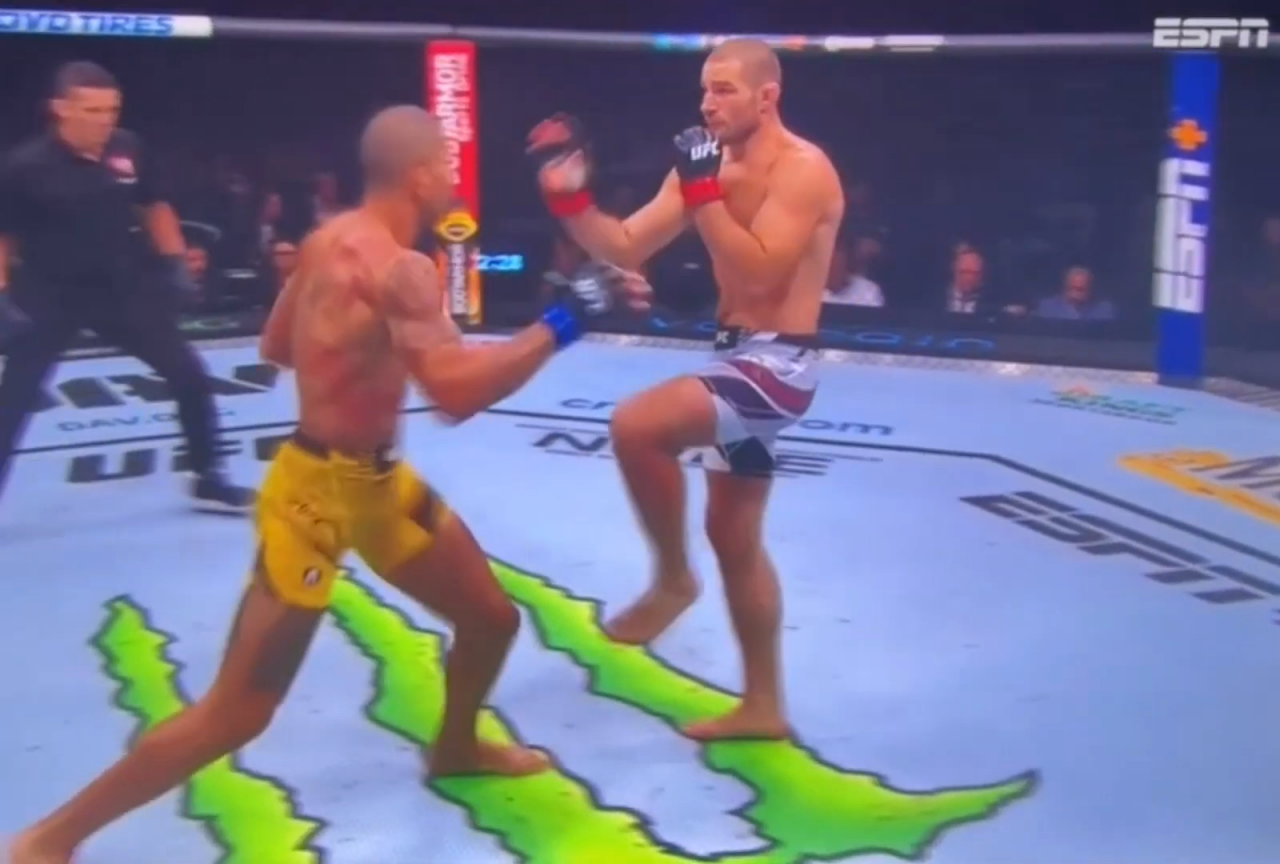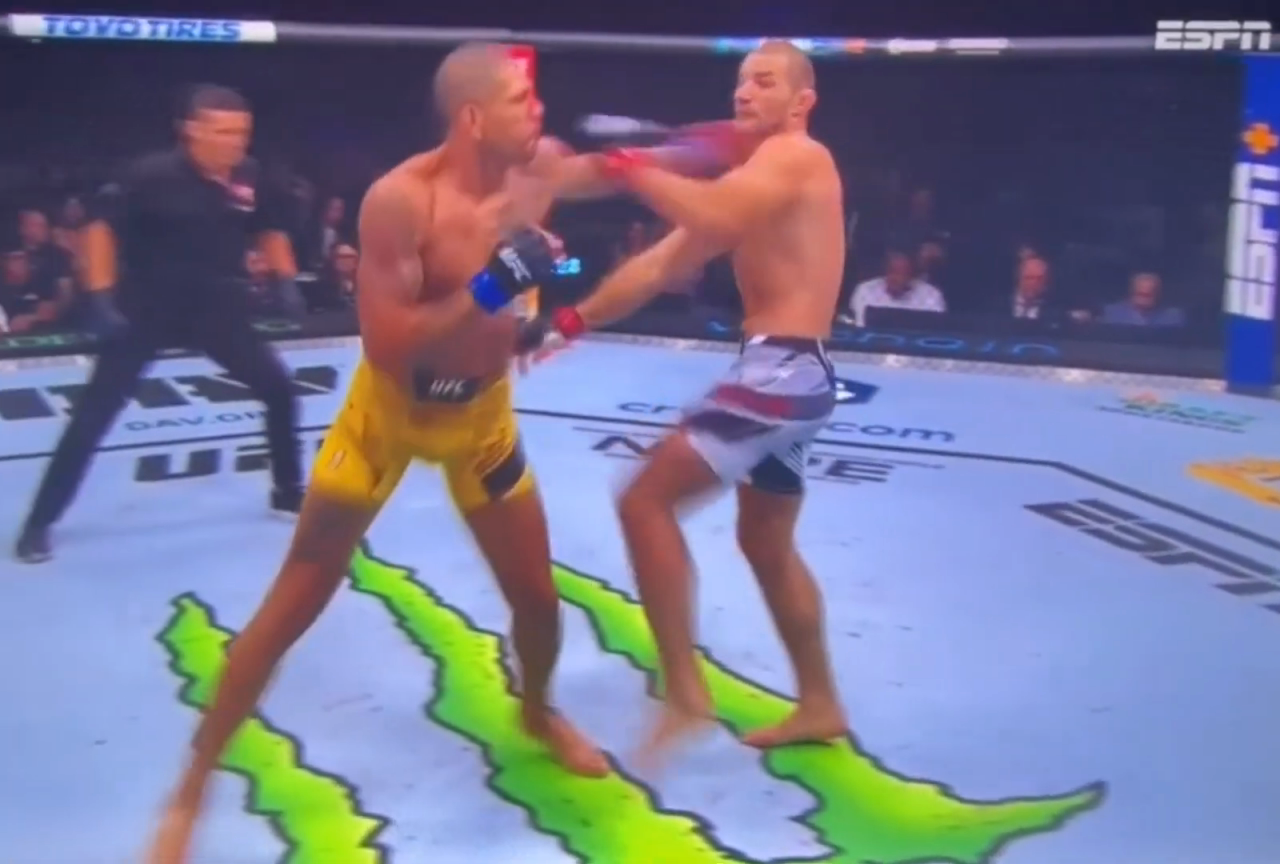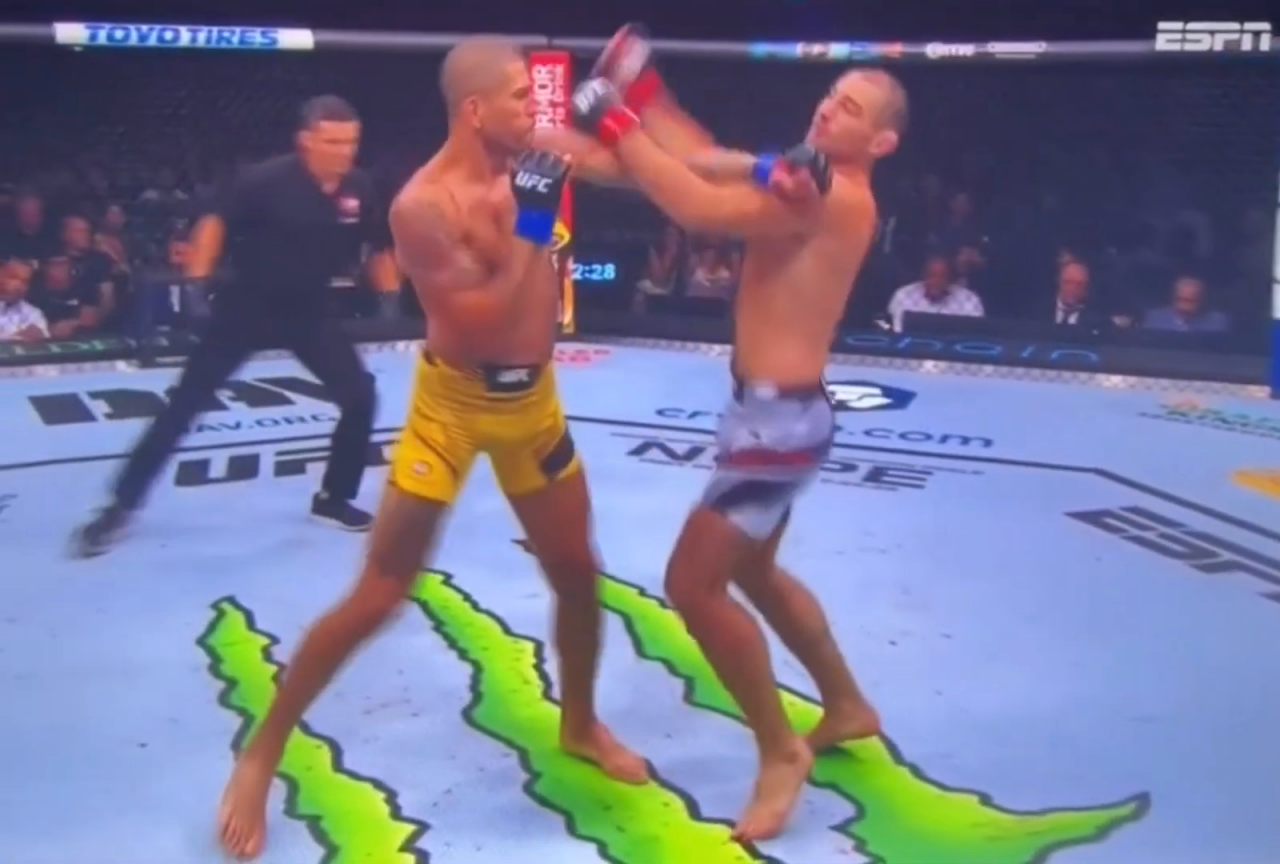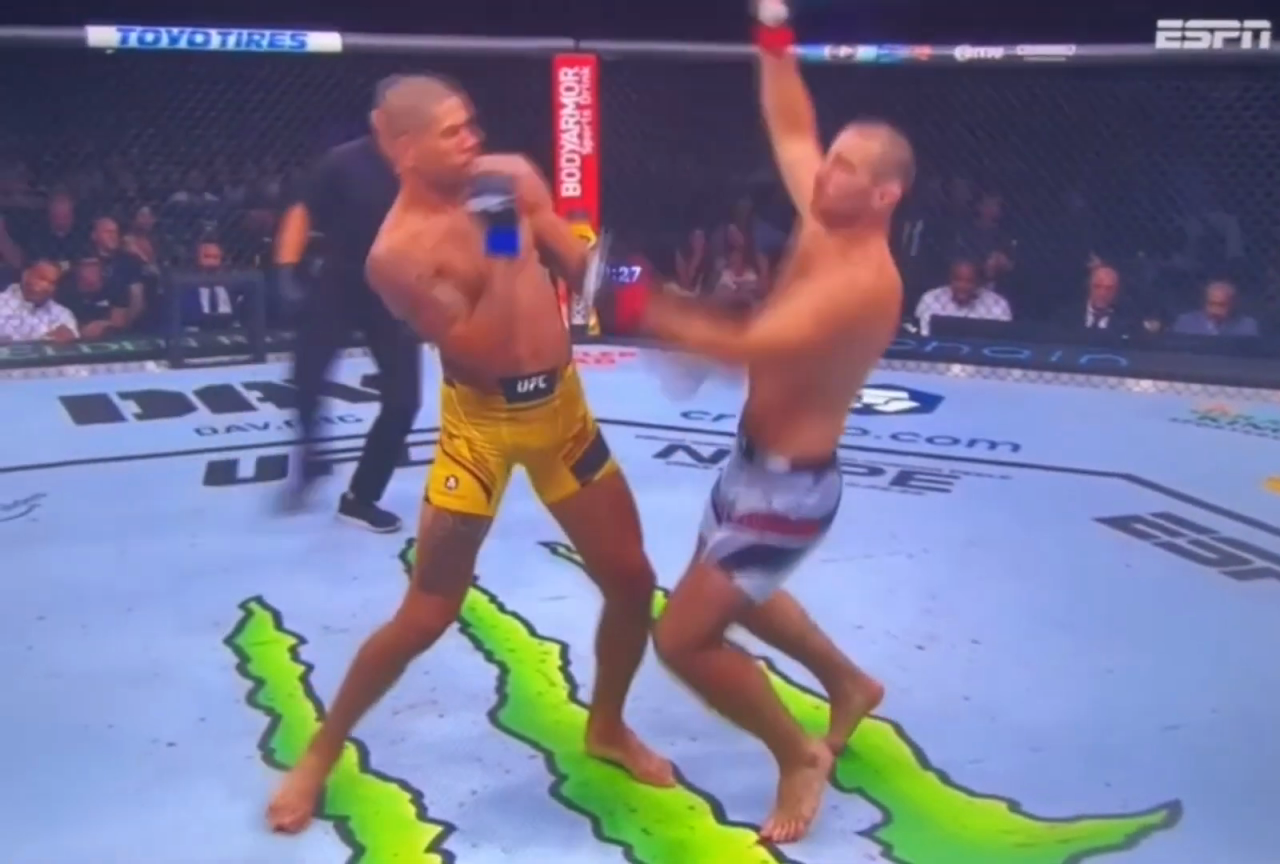
dt=0.4s
person 1, frame 1
left shoulder: (332, 239)
right shoulder: (395, 269)
left elbow: (276, 344)
right elbow: (457, 394)
right wrist: (561, 324)
left hip: (375, 477)
right hip: (322, 490)
left knee: (493, 618)
right knee: (237, 711)
left ankle: (456, 742)
person 1, frame 2
left shoulder: (541, 166)
right shoulder: (399, 199)
left elbow: (608, 174)
right elbow: (386, 344)
right wrist: (487, 291)
left hip: (480, 412)
right hip: (390, 406)
left knee: (536, 597)
right knee: (296, 602)
left ankle: (539, 714)
right ankle: (191, 791)
person 1, frame 3
left shoulder: (545, 152)
right shoulder: (423, 205)
right elbow: (485, 326)
right wrist: (532, 228)
left hip: (533, 399)
right hip: (454, 401)
left knee: (578, 574)
right knee: (377, 599)
left ankle: (581, 724)
right ankle: (260, 756)
person 1, frame 4
left shoulder: (512, 177)
right shoulder: (397, 252)
left elbow: (577, 266)
right elbow: (485, 351)
right wrist: (500, 247)
left hip: (561, 406)
right hip: (482, 423)
left knee: (632, 580)
right knee: (426, 617)
left ankle: (606, 727)
right ankle: (322, 752)
person 2, frame 1
left shoulder: (802, 169)
right shoulder: (705, 165)
left elbow: (758, 276)
right elbow: (623, 248)
left wrist: (703, 193)
right wrist: (569, 196)
left hip: (776, 362)
right hip: (734, 356)
left knee: (635, 429)
right knee: (733, 534)
left ankle: (671, 578)
right ankle: (761, 705)
person 2, frame 2
left shoulder: (794, 157)
right shoulder: (746, 177)
left elbow: (708, 218)
right elbow: (663, 263)
left wrist: (631, 166)
right wrist: (574, 319)
left hip: (779, 371)
right hip: (782, 373)
left knee: (646, 501)
right knee: (766, 542)
left ankle: (684, 688)
right ankle: (819, 705)
person 2, frame 3
left shoulder: (834, 196)
right shoulder: (796, 174)
left elbow: (702, 211)
right elbow: (702, 158)
left wrist: (618, 127)
right wrist: (642, 89)
left hip: (779, 414)
right hip: (767, 407)
left knee: (693, 583)
right knee: (753, 573)
left ankle: (781, 752)
right ankle: (847, 706)
person 2, frame 4
left shoulder: (865, 280)
right shoulder: (823, 224)
left elbow: (747, 351)
right elbow: (789, 127)
left wrist: (646, 313)
left hip: (790, 486)
right hip: (751, 462)
left knee: (682, 639)
right knee: (735, 596)
left ankle: (799, 758)
right ankle: (849, 684)
person 3, frame 1
left shoulder: (127, 149)
left elbow: (154, 206)
left wrist: (176, 263)
left hip: (121, 290)
right hip: (49, 299)
left knee: (191, 377)
left ankle: (209, 479)
person 3, frame 2
left shoulder: (249, 178)
right shoulder: (153, 176)
left elbow: (270, 232)
right elbow: (101, 230)
left wrist: (285, 280)
right wrist: (103, 298)
left hip: (214, 305)
right hip: (148, 308)
left knee: (280, 390)
right knee: (94, 414)
left ankle: (288, 491)
right ankle: (40, 520)
person 3, frame 3
left shoulder: (360, 190)
right shoulder: (267, 180)
left elbow: (380, 250)
right elbow: (216, 223)
left wrist: (388, 295)
right wrist: (198, 282)
left hip: (308, 310)
right hip: (247, 304)
left knee: (360, 399)
right knee: (184, 405)
left ankle: (334, 498)
right ankle: (120, 506)
person 3, frame 4
right shoulder: (343, 162)
right elbow: (303, 212)
right wrist: (286, 269)
right hip: (337, 287)
left knee: (403, 398)
right knee: (306, 378)
left ankle: (360, 498)
right ankle: (311, 463)
